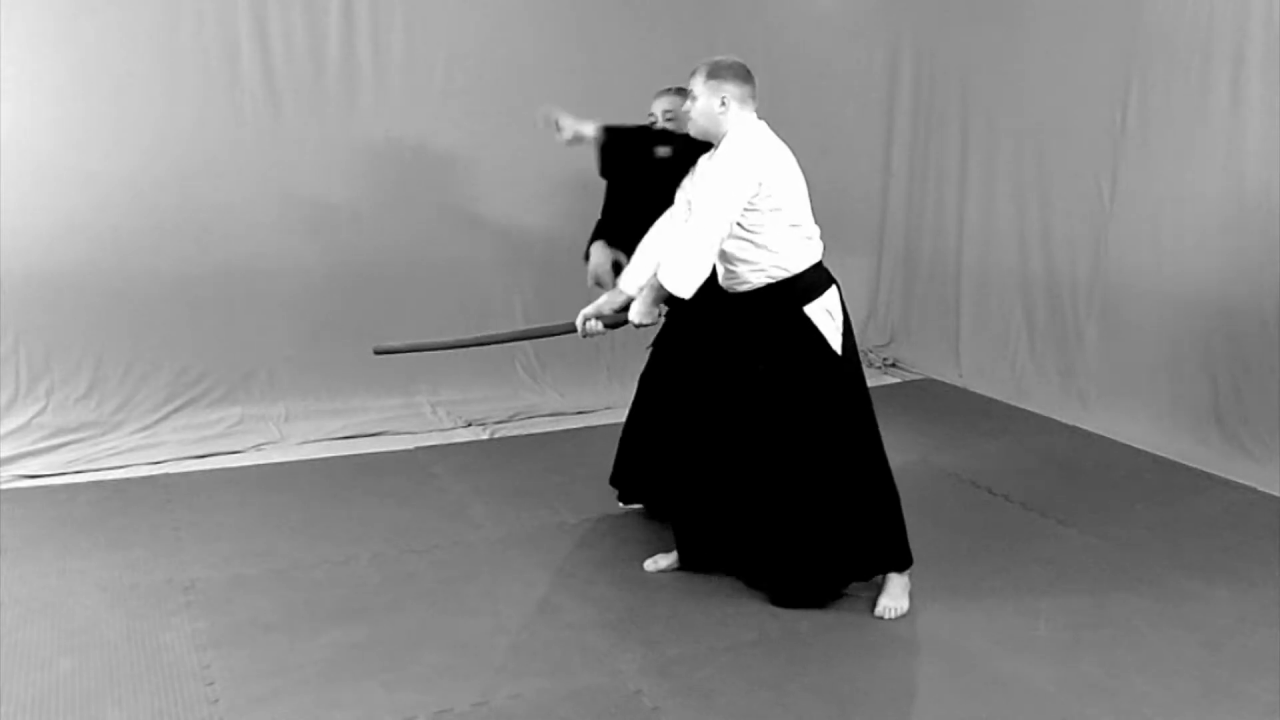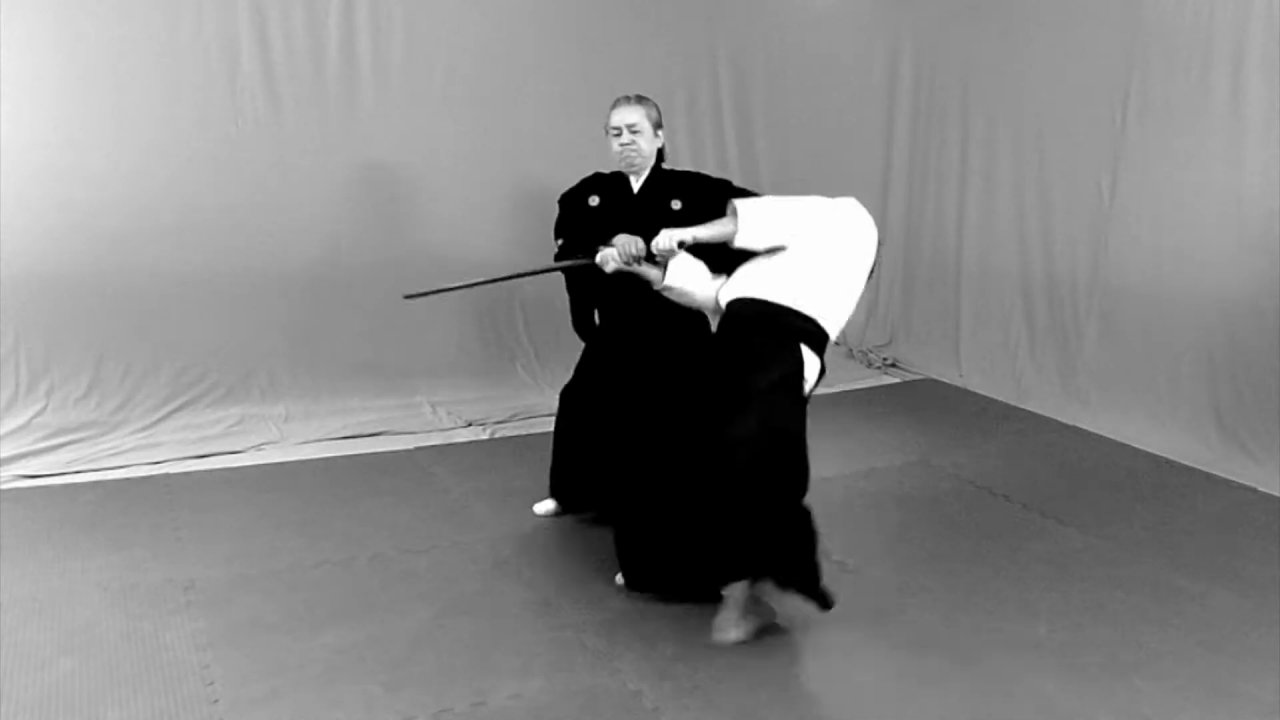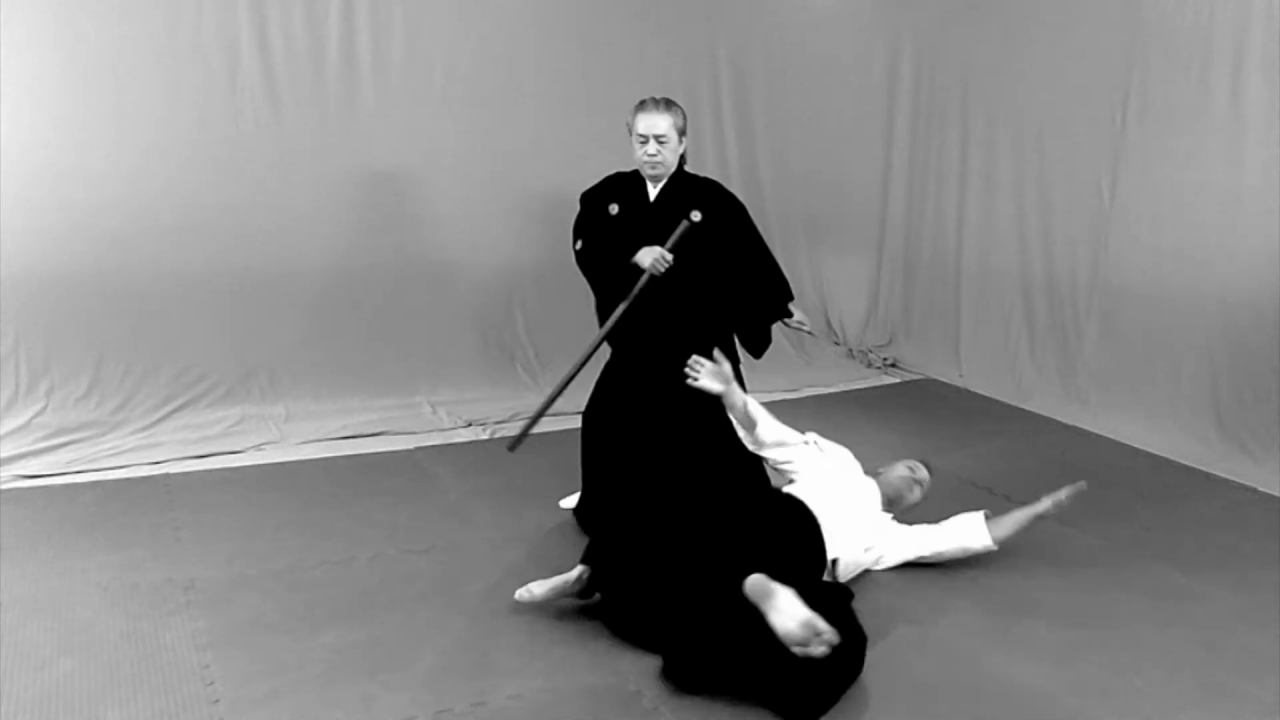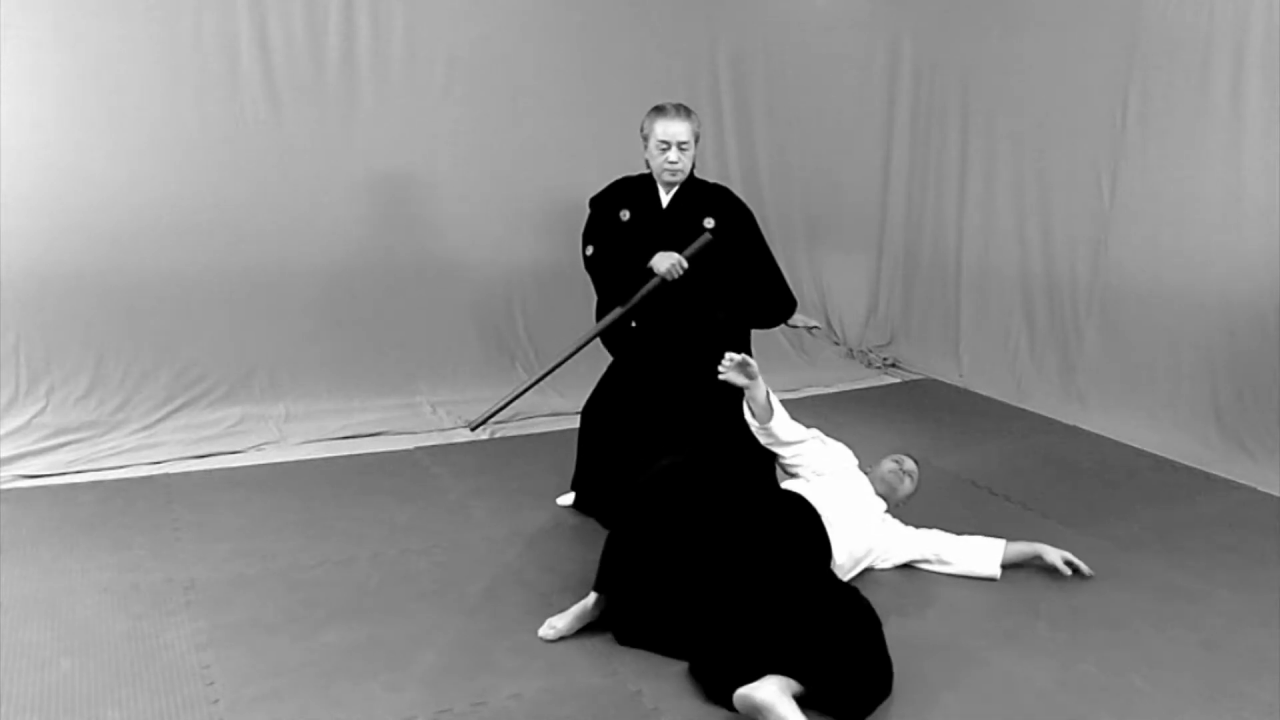
dt=0.5s
person 1, frame 1
left shoulder: (748, 153)
right shoulder: (715, 160)
left elbow: (699, 238)
right elbow: (672, 229)
left wrist: (650, 297)
right wrist: (616, 295)
left hip: (800, 314)
right hip: (747, 313)
left knee: (836, 447)
right knee: (704, 423)
left ankle: (894, 570)
right ankle: (703, 544)
person 1, frame 2
left shoulder: (847, 221)
right shoulder: (766, 268)
left elbow: (770, 217)
right elbow: (709, 292)
left wrist: (688, 234)
right wrist: (637, 265)
left hip: (768, 345)
right hip: (743, 340)
person 1, frame 3
left shoulder: (885, 532)
right shoulder: (838, 468)
left elbow: (967, 532)
right elbow: (769, 435)
left wrist: (1033, 511)
right wrist: (731, 391)
right hip: (777, 525)
person 1, frame 4
left shoulder: (887, 533)
right shoulder: (834, 462)
left elbow: (958, 547)
right elbow: (781, 431)
left wrist: (1037, 549)
right wrist: (755, 387)
left hip: (799, 559)
right hip: (770, 519)
person 2, frame 1
left shoulder: (706, 160)
right shoulder: (660, 166)
left elbow: (661, 154)
right elbow: (623, 215)
left wrist: (594, 133)
right wrist: (601, 246)
right hip: (687, 309)
right knee: (657, 398)
right ankle: (655, 492)
person 2, frame 2
left shoulder: (690, 191)
right shoulder: (588, 196)
right elbow: (566, 243)
right wrist: (608, 243)
left hip: (678, 332)
right hip: (614, 334)
right knee: (581, 408)
right ankle: (573, 494)
person 2, frame 3
left shoulder: (711, 198)
right shoulder: (608, 194)
left elbow: (751, 256)
right elbow: (587, 250)
left wrist: (783, 306)
right wrist: (633, 255)
left hip: (700, 339)
right hip: (638, 337)
left knee: (718, 436)
right knee: (607, 418)
right ankle: (598, 504)
person 2, frame 4
left shoulder: (721, 205)
right shoulder: (618, 199)
left elbow: (756, 265)
right elbow: (596, 254)
left wrist: (784, 312)
right wrist: (647, 261)
left hip: (711, 344)
right hip: (648, 338)
left knee: (729, 435)
right knee: (605, 413)
right ankle: (594, 492)
